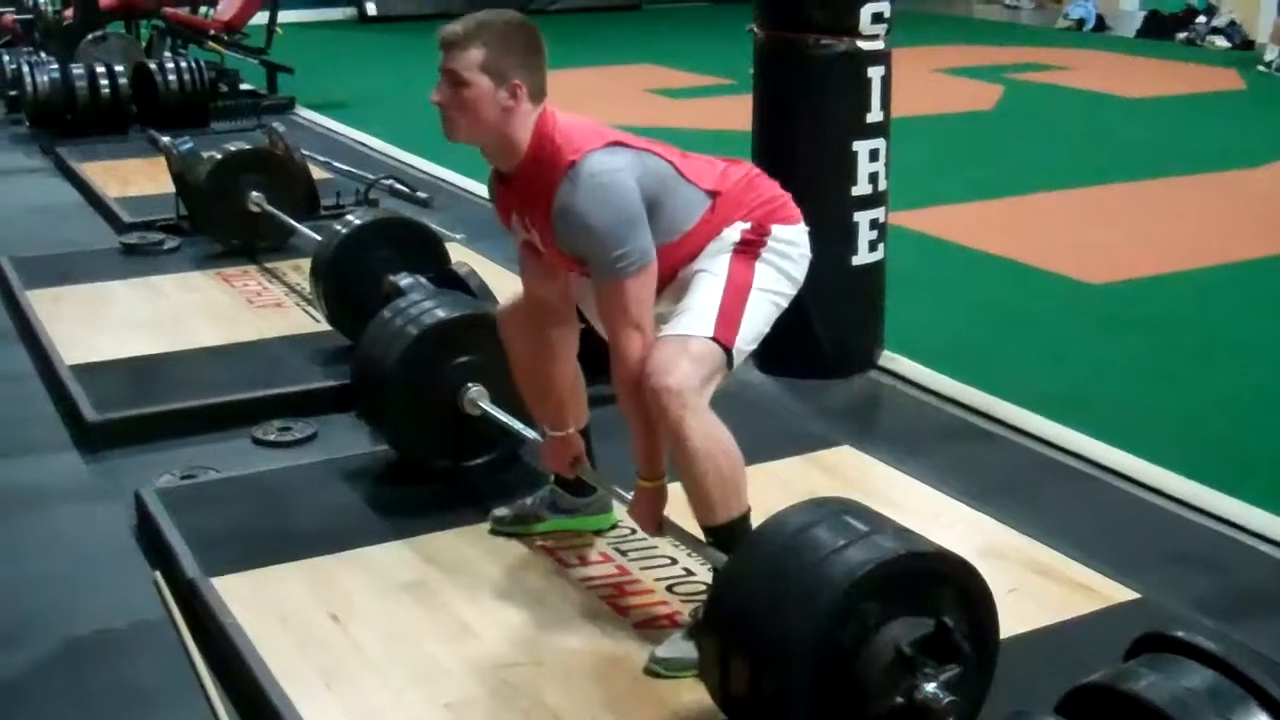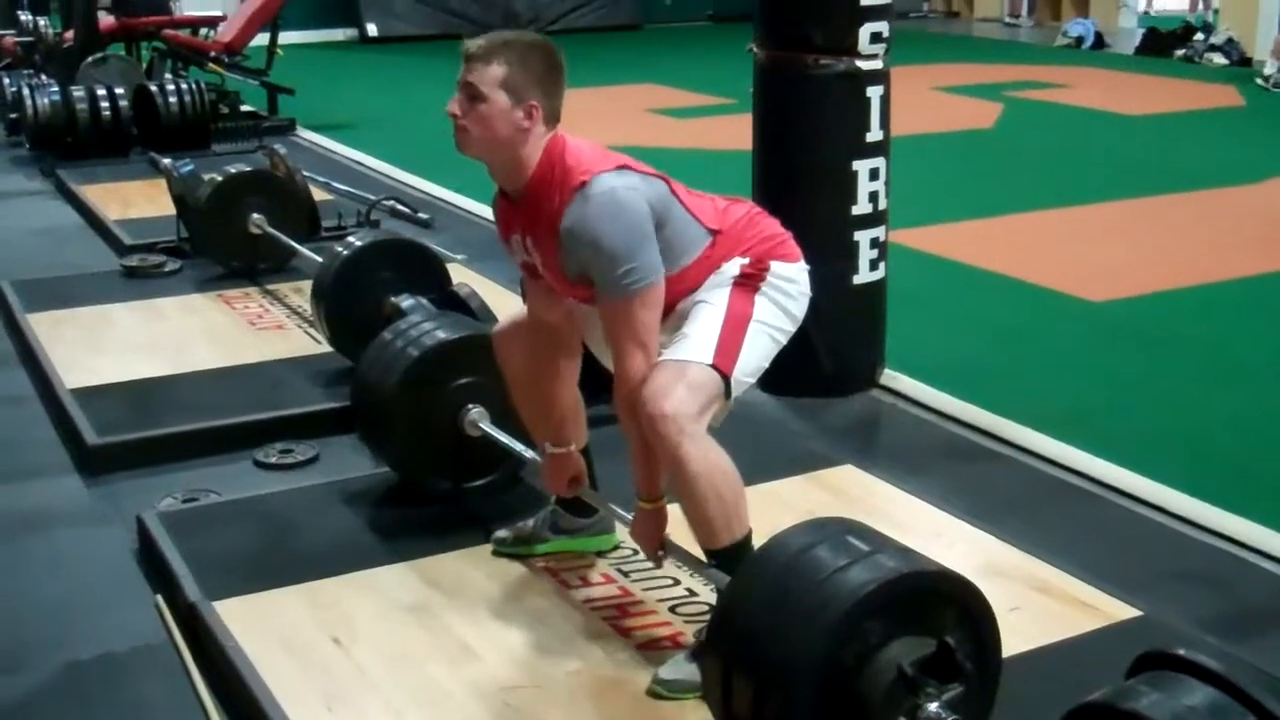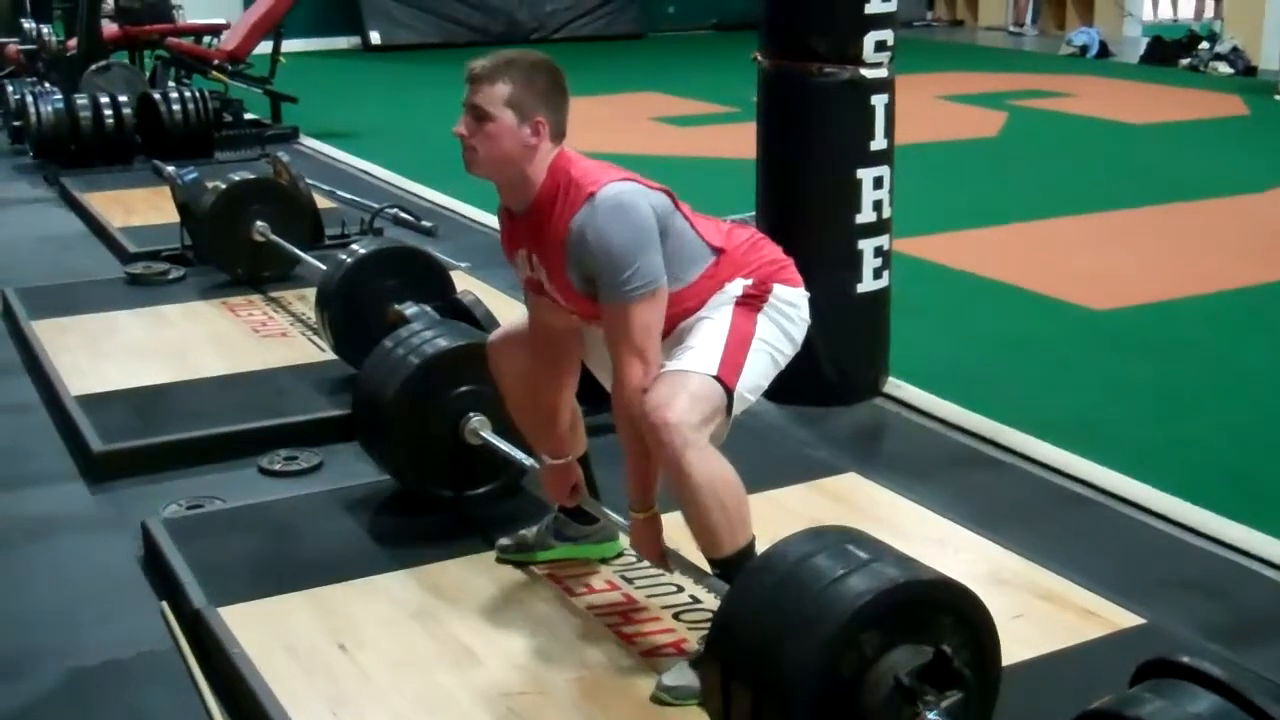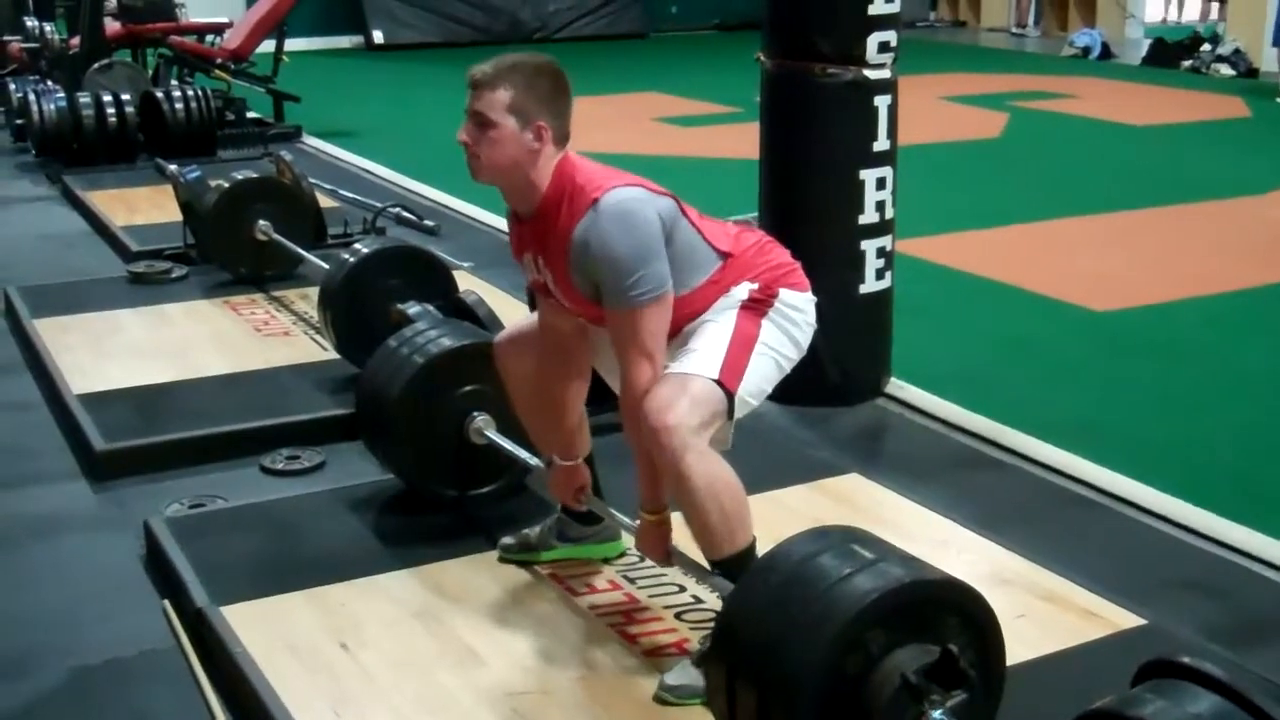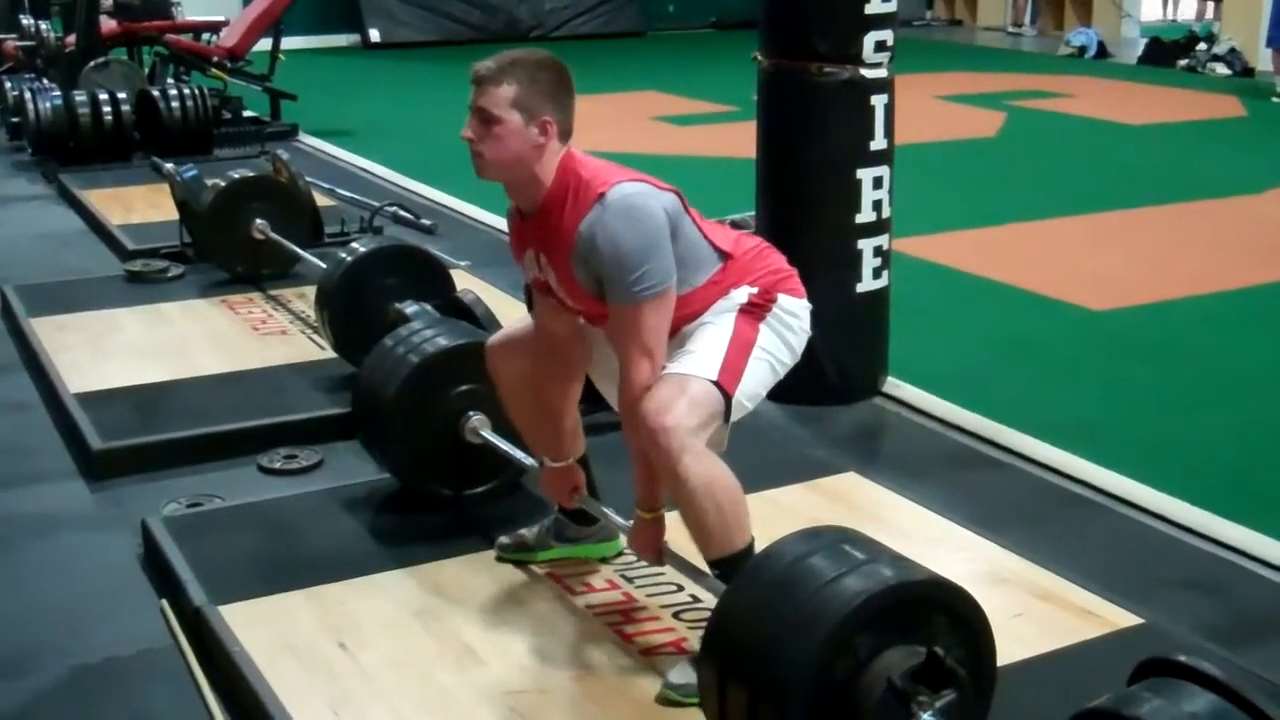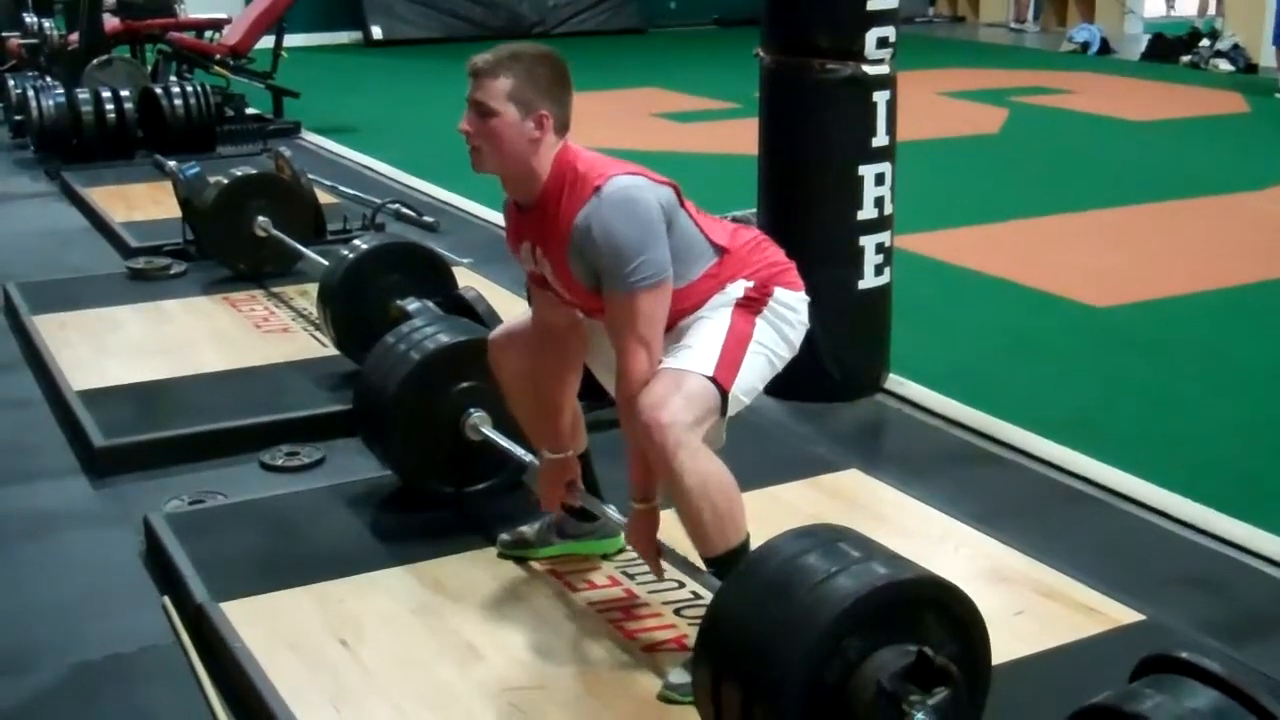
dt=0.5s
person 1, frame 1
left shoulder: (588, 182)
right shoulder: (510, 173)
left elbow: (631, 344)
right elbow: (549, 307)
left wrist: (650, 482)
right wrist: (559, 431)
left hip: (753, 236)
right hip: (668, 244)
left knee: (671, 384)
right knee: (518, 321)
right ankle: (578, 493)
person 1, frame 2
left shoulder: (598, 203)
right shoulder: (515, 197)
left elbow: (634, 365)
right elbow: (554, 326)
left wrist: (649, 502)
right wrist: (560, 448)
left hip: (753, 271)
right hip: (668, 279)
left knee: (667, 408)
right knee: (515, 340)
right ankle: (578, 513)
person 1, frame 3
left shoulder: (606, 212)
right shoulder: (519, 212)
left elbow: (634, 373)
right elbow: (555, 338)
left wrist: (643, 511)
right wrist: (559, 460)
left hip: (752, 294)
right hip: (671, 304)
left knee: (669, 420)
right knee: (511, 350)
right ankle: (580, 523)
person 1, frame 4
left shoulder: (609, 218)
right shoulder: (527, 212)
left elbow: (641, 377)
right elbow: (563, 338)
left wrist: (653, 515)
right wrist: (567, 458)
left hip: (759, 297)
right hip: (675, 305)
left knee: (670, 421)
right knee: (518, 350)
right ankle: (585, 523)
person 1, frame 5
left shoulder: (617, 212)
right shoulder: (526, 212)
left elbow: (640, 373)
right elbow: (559, 340)
left wrist: (648, 513)
right wrist: (558, 459)
left hip: (754, 302)
right hip: (653, 312)
left knee: (667, 422)
right knee: (508, 354)
right ankle: (581, 523)
person 1, frame 6
left shoulder: (613, 204)
right shoulder: (523, 204)
left elbow: (637, 365)
right elbow: (555, 332)
left wrist: (643, 505)
right wrist: (556, 453)
left hip: (750, 296)
right hip: (669, 303)
left knee: (663, 419)
right knee: (511, 348)
right ankle: (583, 519)
